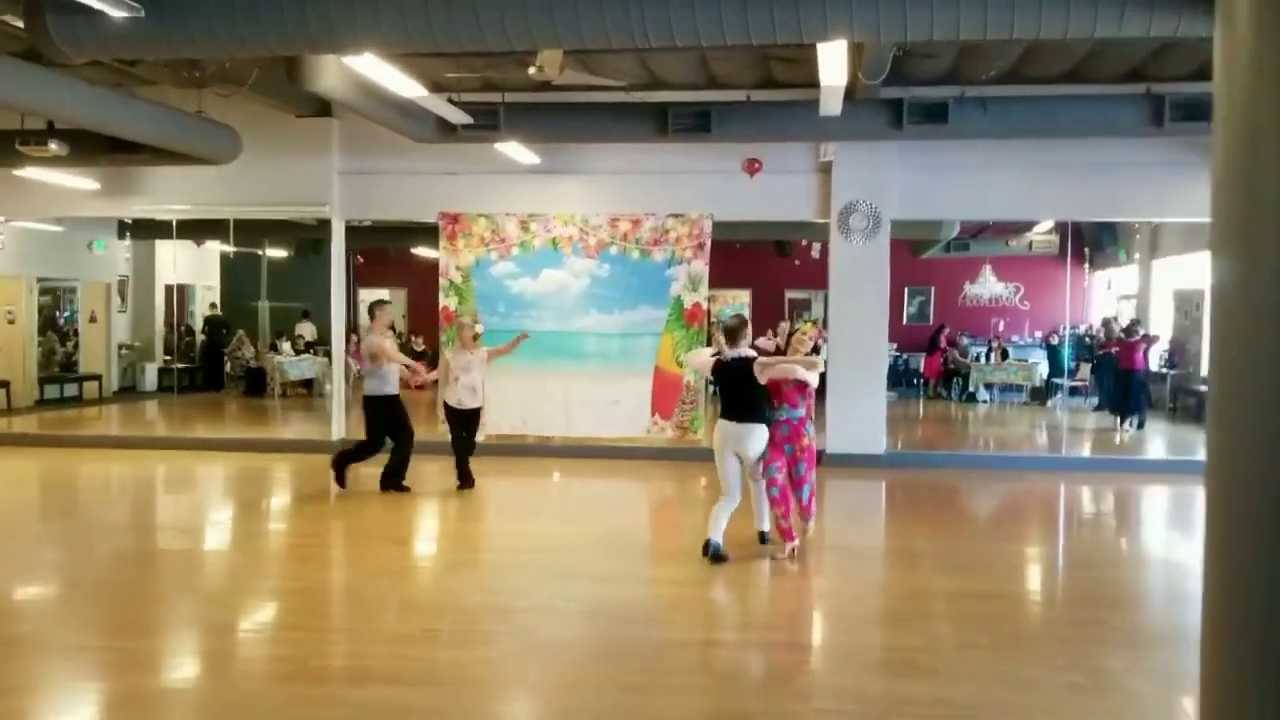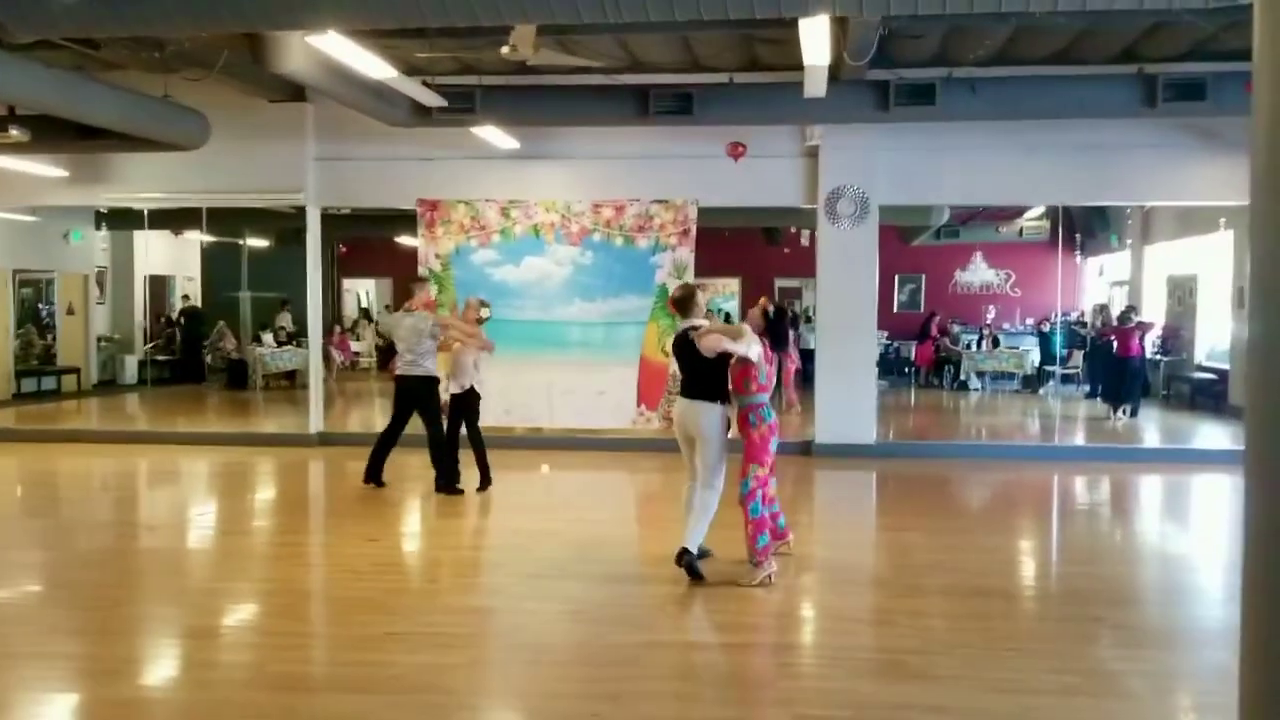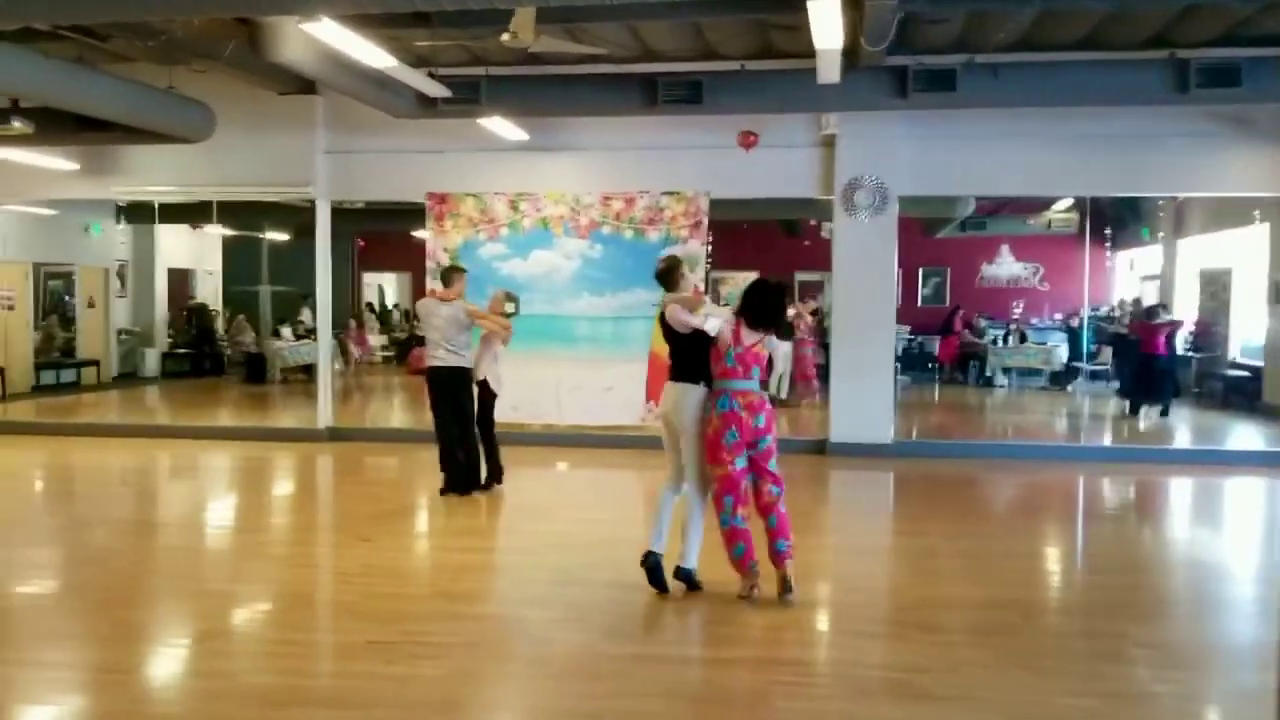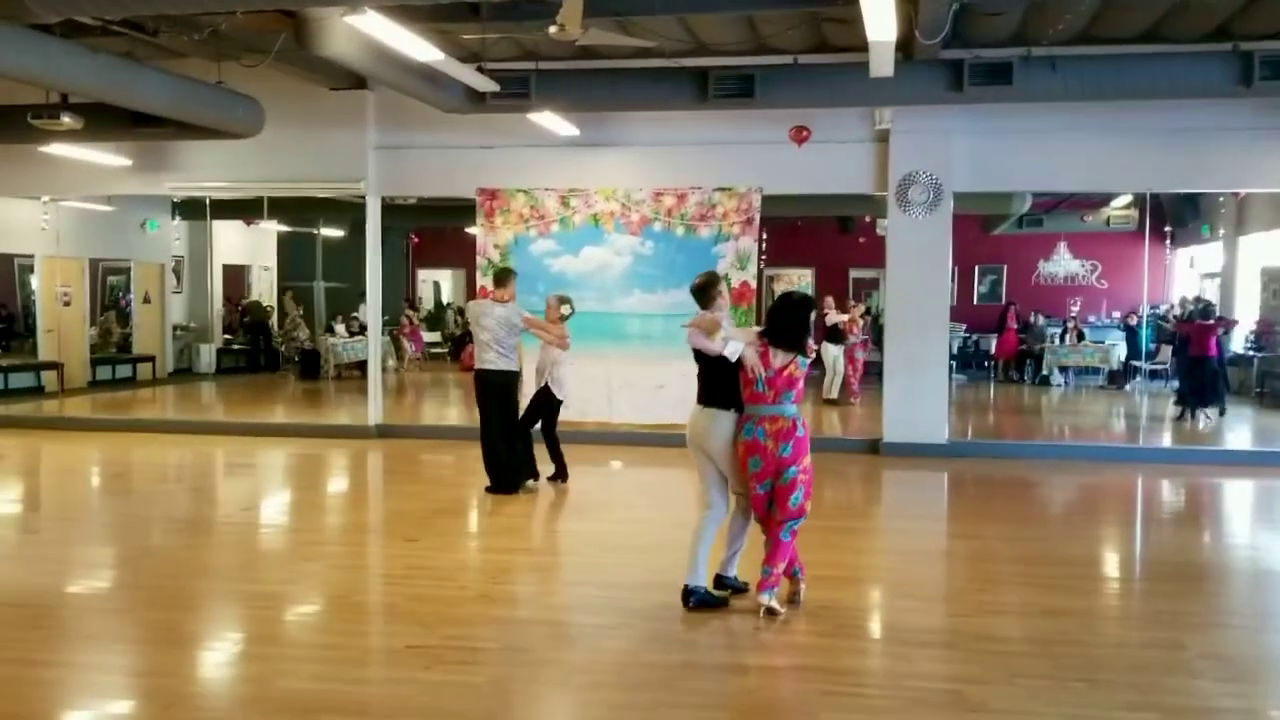
dt=0.5s
person 1, frame 1
left shoulder: (716, 364)
right shoulder: (758, 364)
left elbow: (688, 359)
right elbow: (806, 367)
left wrist: (714, 348)
right wrist: (807, 369)
left hip: (724, 430)
right hip: (753, 432)
left knee: (729, 494)
right knee: (759, 477)
left ankle: (713, 540)
right ankle: (762, 529)
person 1, frame 2
left shoulder: (678, 339)
right shoulder: (706, 335)
right elbow: (732, 343)
right wrist: (744, 346)
left hip: (683, 407)
right hip: (709, 412)
left knee: (695, 480)
right knee: (711, 485)
left ankle: (693, 546)
right ankle: (689, 548)
person 1, frame 3
left shoulder: (672, 310)
right shoulder: (680, 309)
right elbow: (691, 307)
right wrist: (711, 321)
left hip: (672, 395)
right hip: (693, 397)
left knee: (675, 479)
right knee: (697, 483)
left ankle: (655, 551)
right ankle: (686, 566)
person 1, frame 4
left shoulder: (710, 328)
right shoulder: (715, 328)
right elbow: (697, 333)
right wrist: (738, 344)
left hip: (701, 420)
right hip: (722, 422)
left knee: (714, 506)
right knee: (746, 496)
left ankle: (694, 585)
right ankle: (727, 573)
person 2, frame 1
left shoulder: (808, 370)
left hip: (799, 433)
right hip: (774, 433)
left knee: (803, 489)
right knee: (775, 484)
left ankle: (807, 517)
right ankle: (788, 539)
person 2, frame 2
left shoulder: (756, 343)
right shoulder: (760, 345)
left elbow: (742, 331)
left wrist: (710, 330)
left hip: (758, 422)
right hip: (758, 420)
left knee: (751, 490)
right knee: (762, 484)
left ankle: (762, 560)
right ankle: (781, 535)
person 2, frame 3
left shoulder: (728, 323)
right shoulder: (767, 336)
left hip: (726, 412)
right hip: (760, 411)
left knee: (729, 495)
right knee: (770, 491)
left ankle: (748, 573)
right ankle: (783, 564)
person 2, frame 4
left shoulder: (754, 344)
right shoulder: (805, 354)
left hip: (754, 437)
right hip: (792, 437)
left knee: (767, 516)
right knee: (787, 517)
left ankle: (794, 575)
right ankle: (766, 589)
person 3, frame 1
left shoulder: (389, 338)
right shoulder: (372, 339)
left elbow: (397, 364)
right elbow: (389, 355)
left wrist: (414, 375)
right wrist: (415, 365)
left hip: (392, 396)
right hip: (376, 398)
left knee: (405, 436)
right knee: (375, 442)
left ankle: (391, 480)
right ankle: (342, 462)
person 3, frame 2
left shoulder: (394, 319)
right shoulder: (429, 319)
right elbow: (454, 331)
right wrist: (481, 341)
left hip: (402, 379)
right hip: (424, 381)
left knee: (395, 426)
right knee: (435, 430)
left ankle: (373, 472)
right ankle: (445, 481)
person 3, frame 3
left shoulder: (424, 306)
right shoulder: (464, 309)
right elbow: (497, 322)
right wrist: (504, 328)
left hip: (436, 372)
right hip: (461, 372)
left knee: (444, 425)
right knee: (466, 426)
left ankle: (454, 479)
right ankle: (469, 481)
person 3, frame 4
left shoulder: (474, 307)
right shoulder: (516, 313)
right elbow: (552, 330)
right wrist: (560, 335)
left hip: (486, 374)
right hip: (509, 374)
left knee: (490, 428)
right knee: (510, 426)
left ankle: (501, 482)
right ankle: (515, 478)
person 4, frame 1
left shoulder: (483, 353)
right shoulder: (450, 354)
left elbow: (506, 350)
right elbow: (441, 374)
left wrist: (519, 339)
left hip: (475, 404)
right hip: (453, 403)
left knee: (469, 441)
right knee: (458, 440)
left ankle: (462, 472)
right ankle: (466, 478)
person 4, frame 2
left shoulder: (477, 335)
left hip: (469, 388)
right hip: (456, 388)
left knee: (472, 431)
right knee: (451, 430)
left ankle: (485, 476)
right ankle: (452, 470)
person 4, frame 3
left shoulder: (501, 327)
right shoulder: (495, 327)
left elbow: (494, 328)
left wrist: (474, 319)
left hip: (488, 380)
right hip: (485, 380)
left knee: (485, 427)
right knee: (485, 426)
left ankle: (493, 473)
right ankle: (494, 469)
person 4, frame 4
left shoulder: (561, 333)
right shoulder: (553, 333)
left elbow: (552, 340)
left wrist: (529, 328)
left hip: (551, 387)
right hip: (550, 387)
left knee: (523, 426)
right knee: (548, 430)
left ankle: (529, 470)
right ankle: (560, 471)
